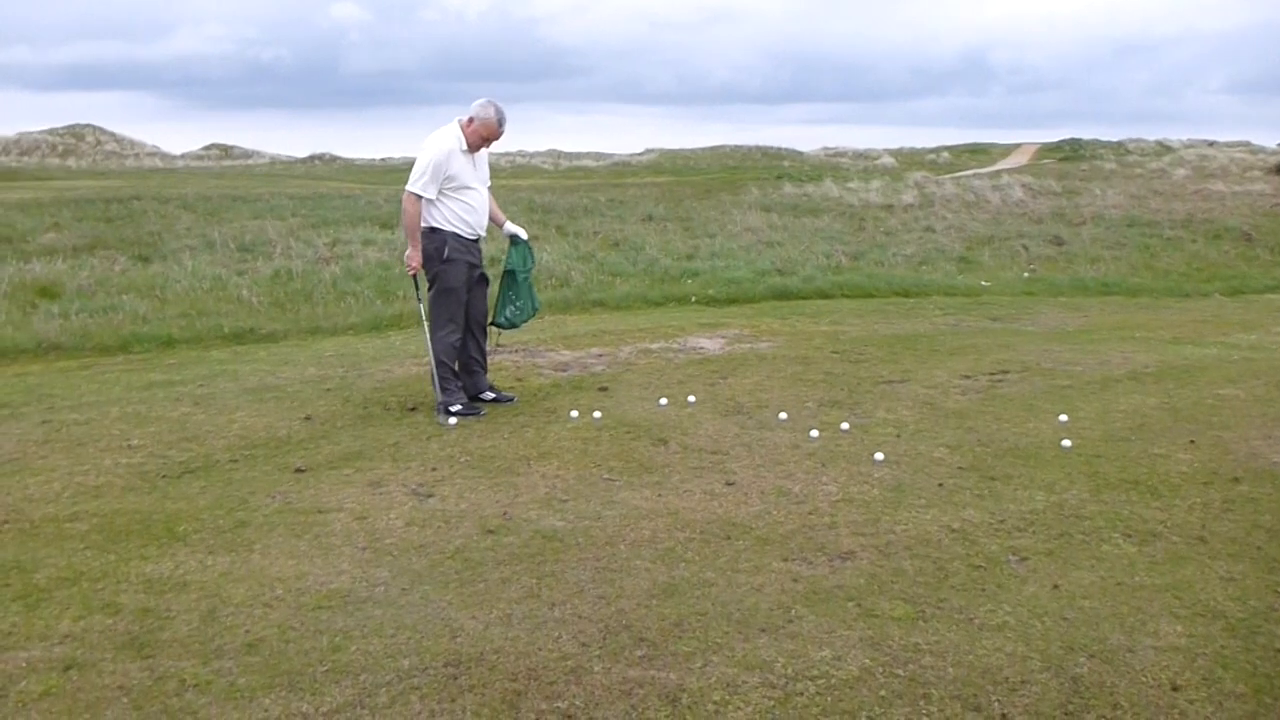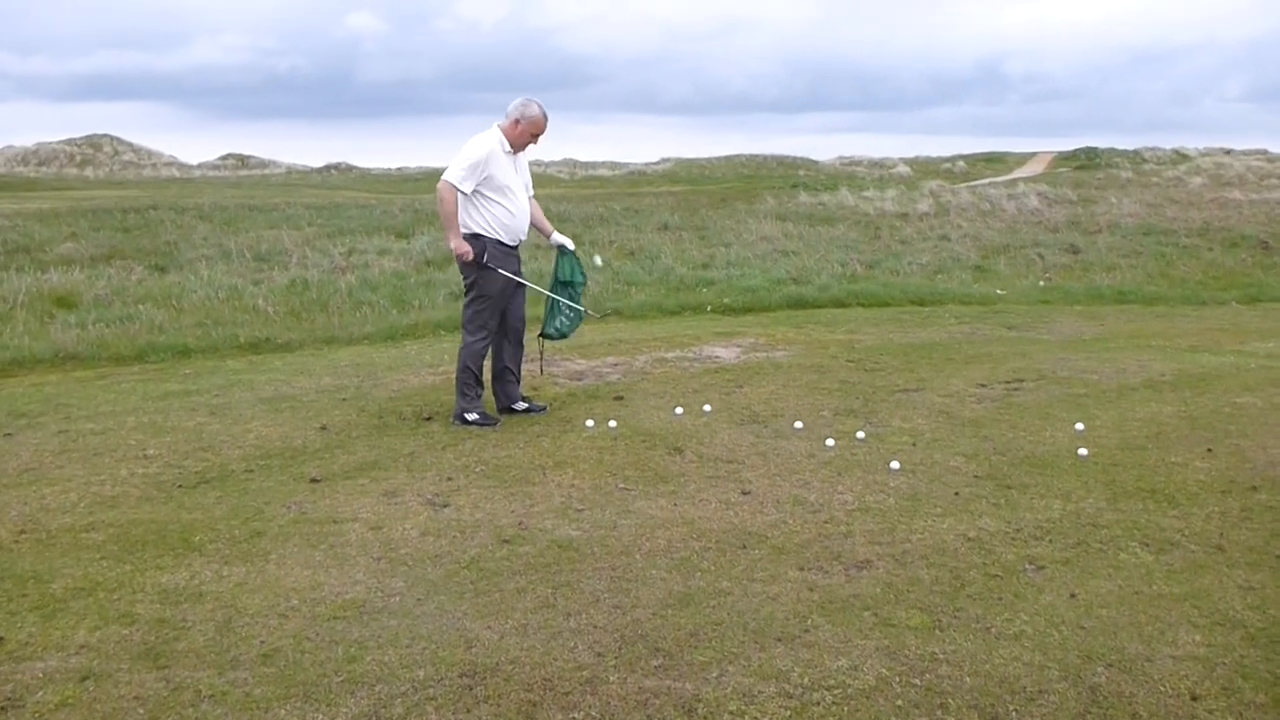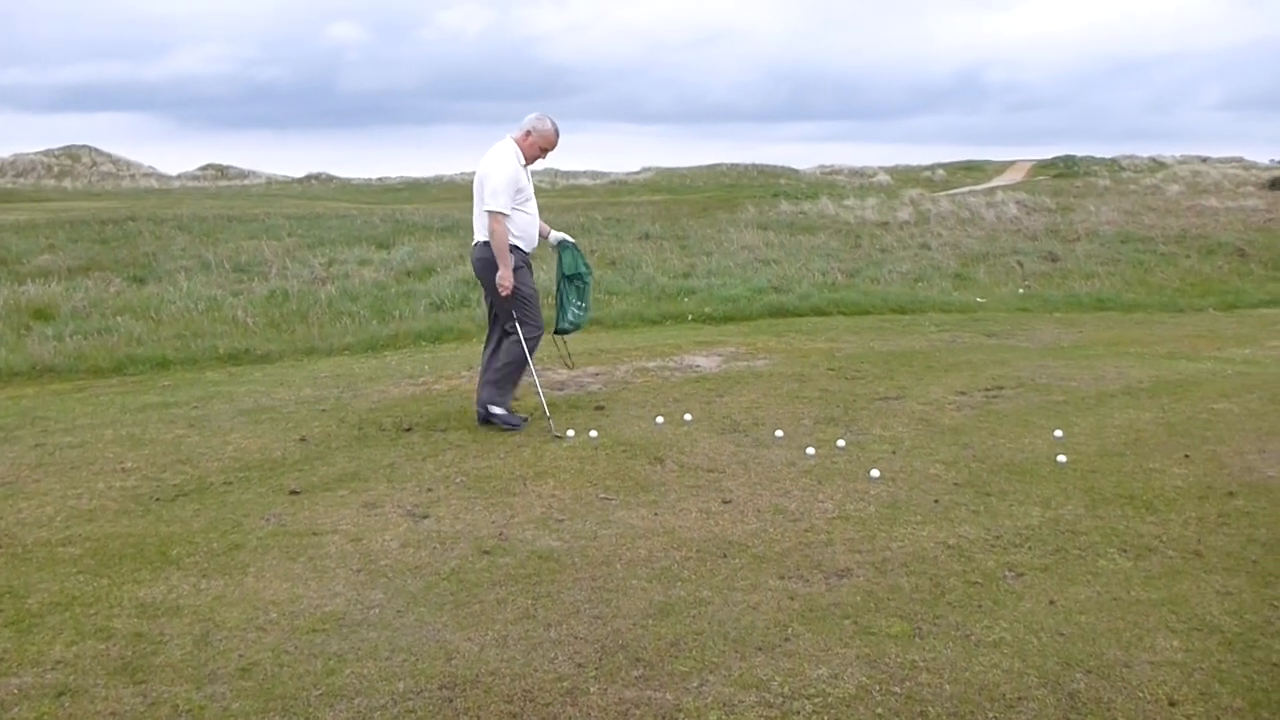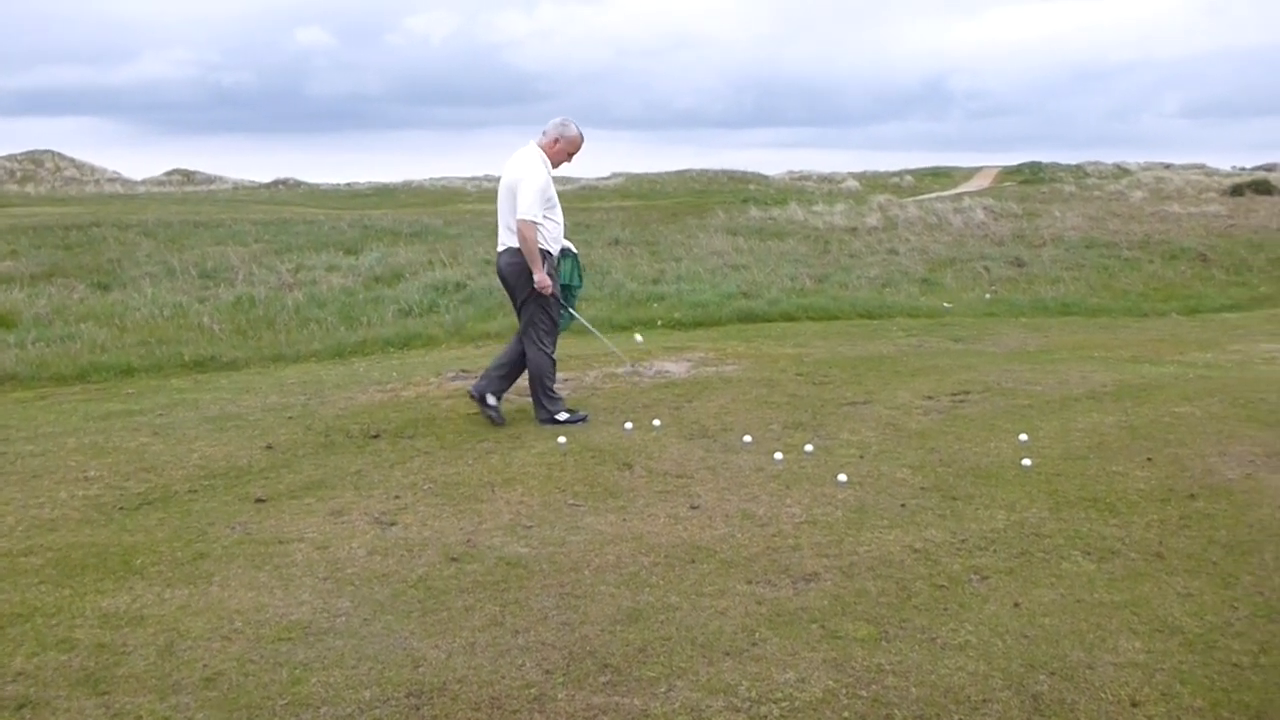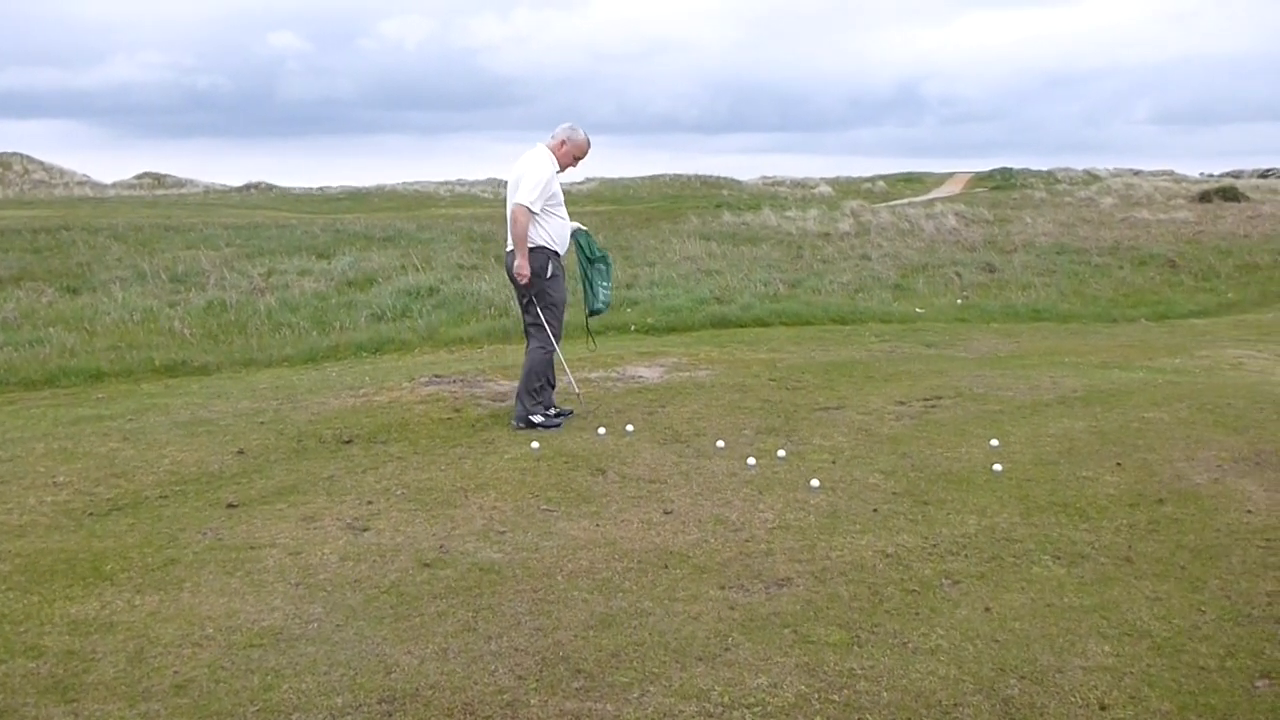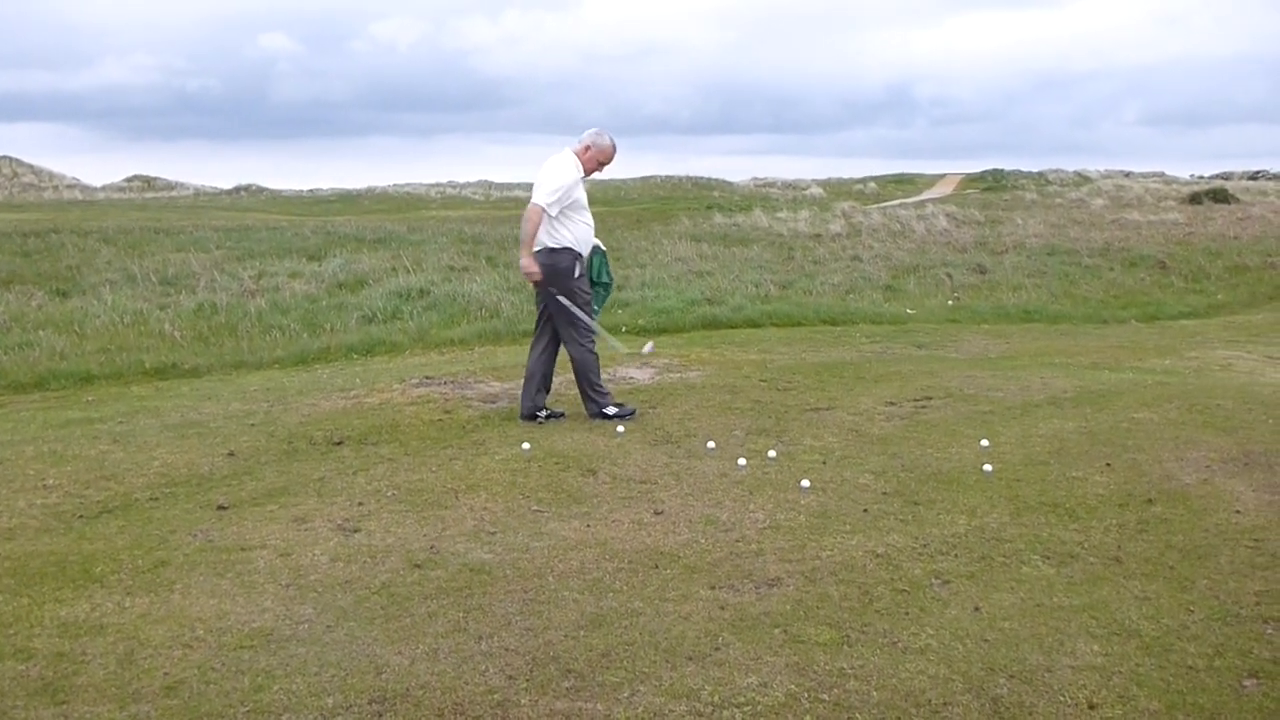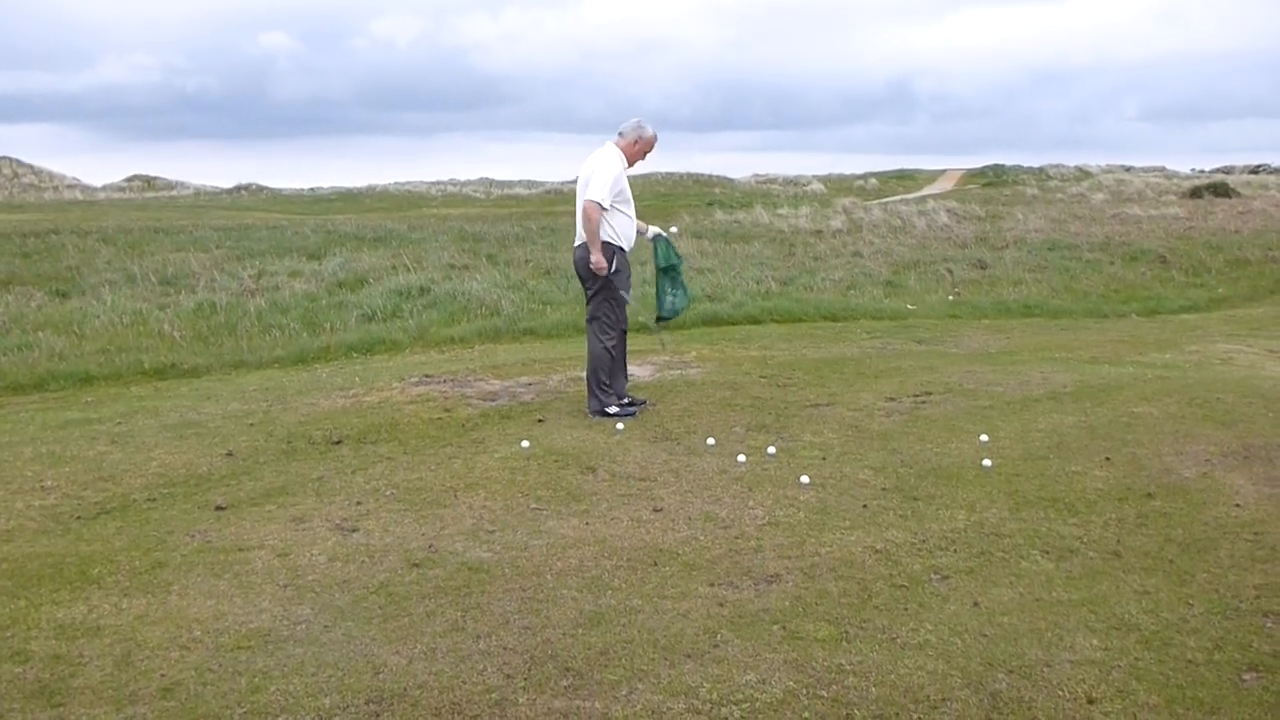
dt=0.7s
person 1, frame 1
left shoulder: (478, 149)
right shoulder: (440, 148)
right elbow: (412, 199)
left wrist: (505, 224)
right wrist: (414, 248)
left hip: (470, 245)
right hip: (445, 246)
left knee: (476, 319)
right knee: (449, 323)
left ankle: (476, 386)
right ankle: (449, 397)
person 1, frame 2
left shoulder: (518, 156)
right shoulder: (482, 148)
left elbow: (527, 200)
right elbow: (445, 188)
left wrist: (553, 234)
right wrist: (455, 238)
left hip: (508, 253)
right hip: (484, 252)
left knee: (512, 329)
right knee: (479, 331)
left ankle: (508, 397)
right ankle: (466, 407)
person 1, frame 3
left shoulder: (517, 162)
right shoulder: (503, 162)
right elbow: (496, 221)
left wrist: (549, 233)
right wrist: (504, 269)
left hip: (511, 258)
right hip: (502, 260)
left knee: (505, 332)
right knee: (528, 327)
left ankle: (492, 405)
right ankle: (494, 399)
person 1, frame 4
left shoulder: (526, 161)
right shoulder: (534, 171)
right elbow: (525, 225)
left wrist: (556, 241)
right wrist: (539, 272)
left hip: (518, 261)
right hip: (530, 266)
left knee: (531, 334)
right knee: (542, 337)
left ankle: (488, 389)
right ankle: (548, 408)
person 1, frame 5
left shoulder: (538, 164)
right shoulder: (540, 167)
right elbow: (519, 212)
left wrist: (565, 226)
right wrist: (521, 258)
left hip: (537, 260)
right hip: (537, 261)
left knee: (543, 335)
right knee: (545, 336)
left ankle: (542, 404)
right ankle: (528, 410)
person 1, frame 6
left shoulder: (564, 168)
right shoulder: (565, 173)
right elbow: (534, 211)
left wrist: (588, 240)
right wrist: (526, 256)
left hip: (556, 263)
right hip: (563, 263)
left knee: (546, 336)
right knee: (579, 336)
left ankle: (533, 406)
right ankle: (598, 404)
person 1, frame 7
left shoulder: (606, 160)
right shoulder: (610, 165)
right elbow: (590, 208)
left wrist: (645, 229)
right wrist: (596, 252)
left hip: (604, 255)
right hip: (605, 257)
left knee: (615, 328)
right knee: (605, 330)
left ankle: (615, 392)
right ankle: (601, 402)
